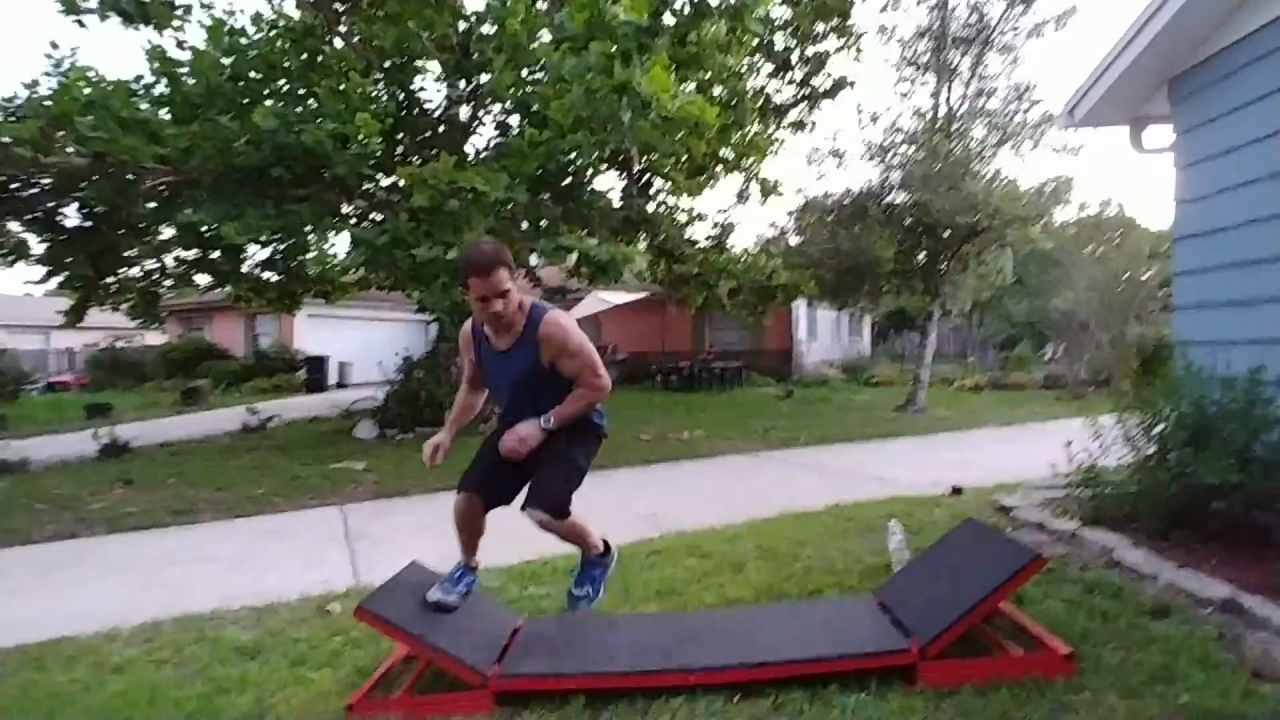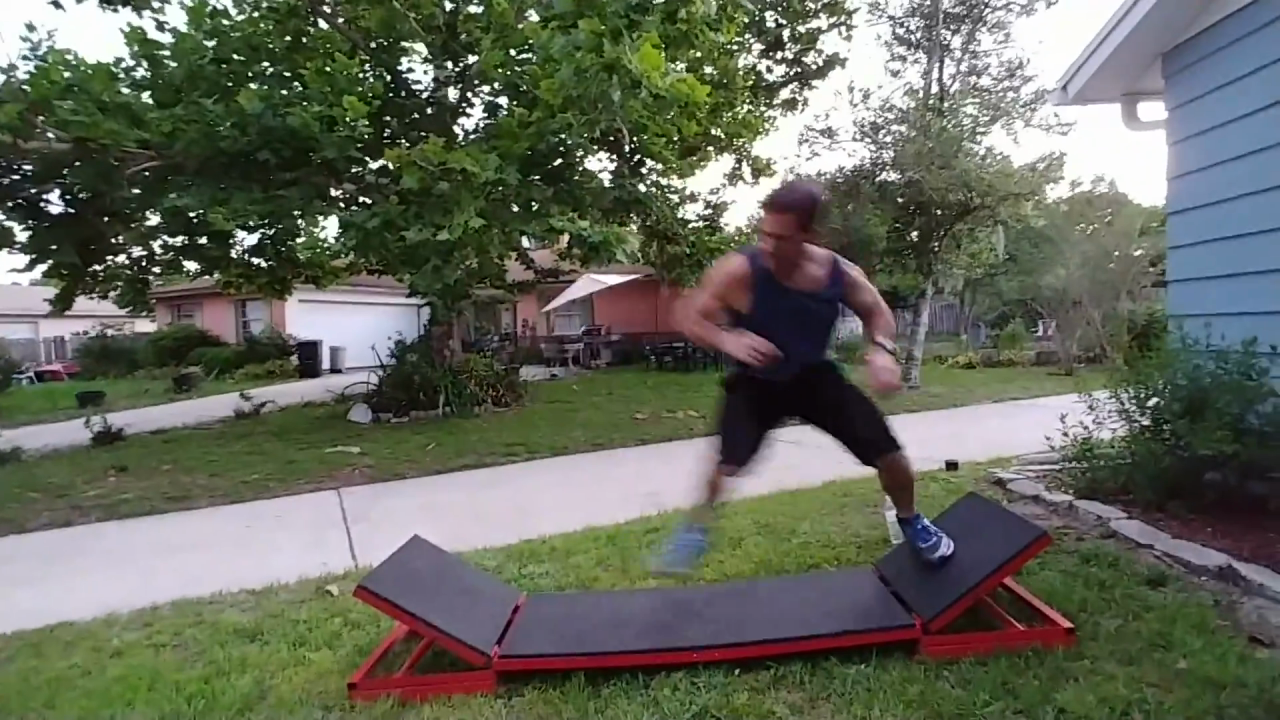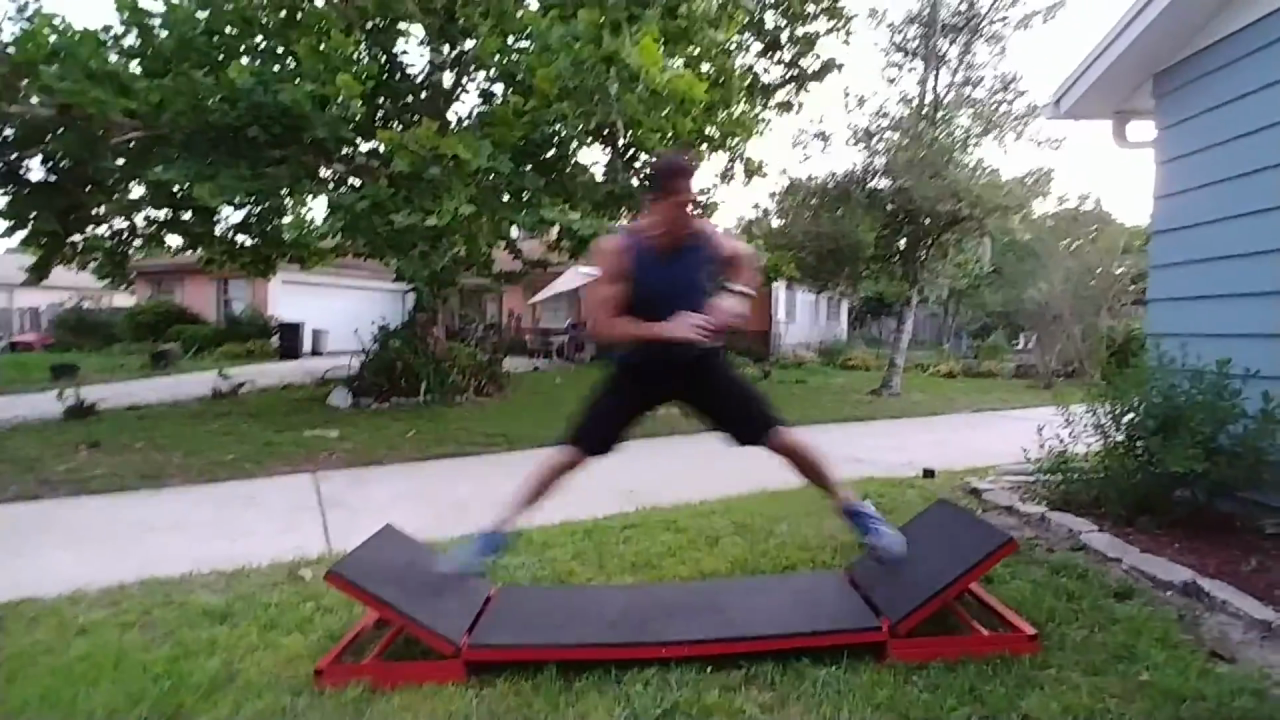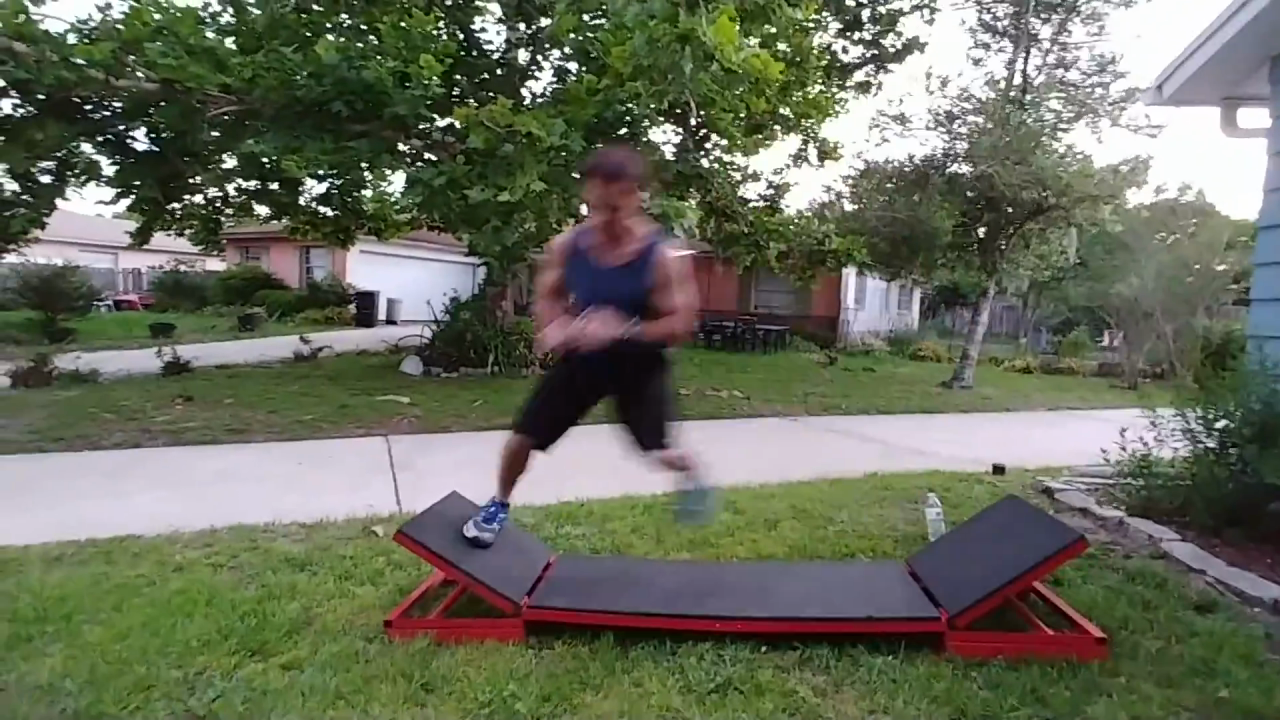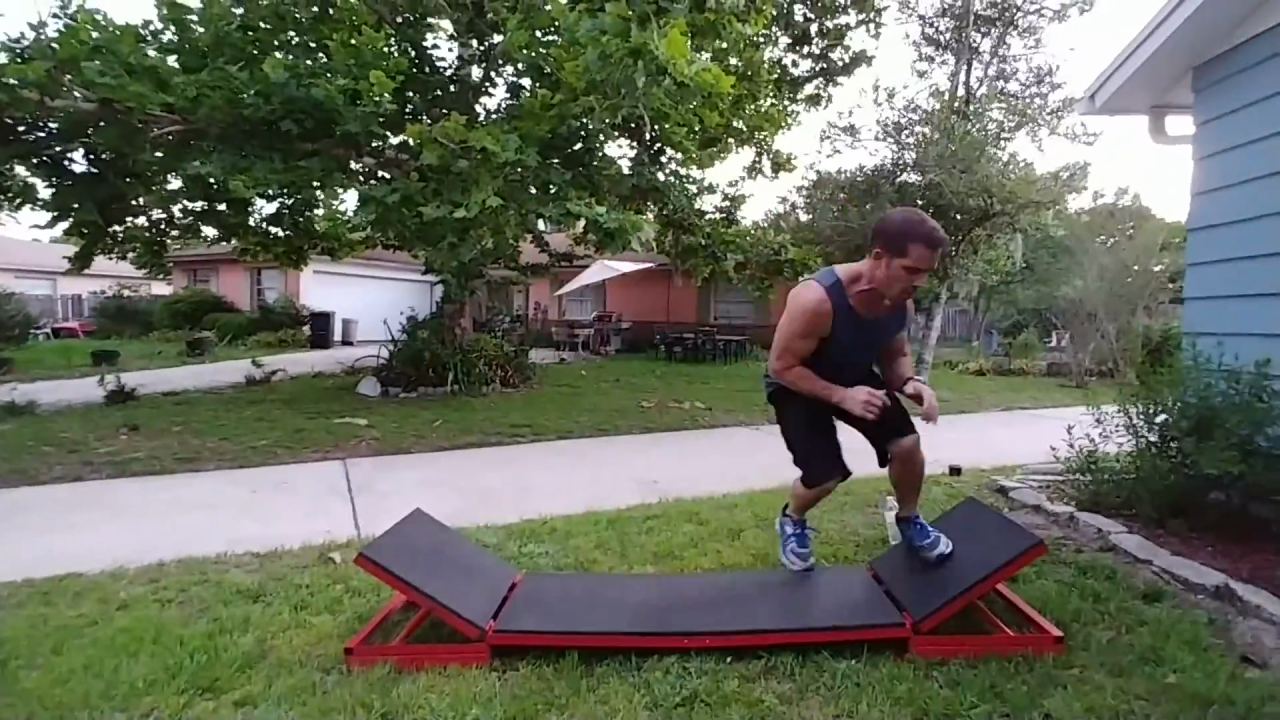
dt=1s
person 1, frame 1
left shoulder: (552, 327)
right shoulder: (472, 334)
left elbow: (598, 385)
right elbow: (473, 388)
left wrist: (543, 425)
right wrist: (447, 433)
left hip: (573, 425)
right hip: (519, 425)
left knee: (544, 511)
right knee: (469, 495)
left ankle: (596, 552)
right ankle: (468, 566)
person 1, frame 2
left shoulder: (840, 274)
right shoulder: (740, 270)
left elbow: (877, 311)
right elbow: (689, 316)
left wrist: (883, 351)
right wrist: (729, 341)
left hip: (814, 378)
right hip: (755, 383)
left knee: (887, 452)
right knee: (732, 460)
left ankle: (911, 522)
right ankle: (697, 525)
person 1, frame 3
left shoulder: (706, 237)
right shoulder: (617, 249)
left elbow: (748, 259)
right elbow: (600, 325)
left wrist: (738, 296)
right wrist: (665, 329)
left hip: (697, 361)
right hip: (641, 366)
left knee: (776, 436)
right knee: (575, 450)
left ankle: (850, 507)
right ankle: (502, 529)
person 1, frame 4
left shoulder: (663, 257)
right shoulder: (566, 247)
left elbow: (682, 325)
right elbow: (546, 299)
left wrist: (624, 329)
right wrist: (553, 328)
left hip: (639, 362)
right hip: (585, 355)
left knee: (658, 453)
right knee: (522, 438)
left ankle: (690, 474)
right ankle: (500, 503)
person 1, frame 5
left shoulder: (900, 306)
right shoulder: (816, 298)
left elbow: (893, 353)
right elbow: (782, 366)
left wrist: (911, 381)
right wrist: (841, 395)
left hip: (854, 379)
right hip: (798, 387)
left knee: (906, 444)
right knee: (825, 476)
left ankle: (908, 520)
right ankle: (793, 519)
